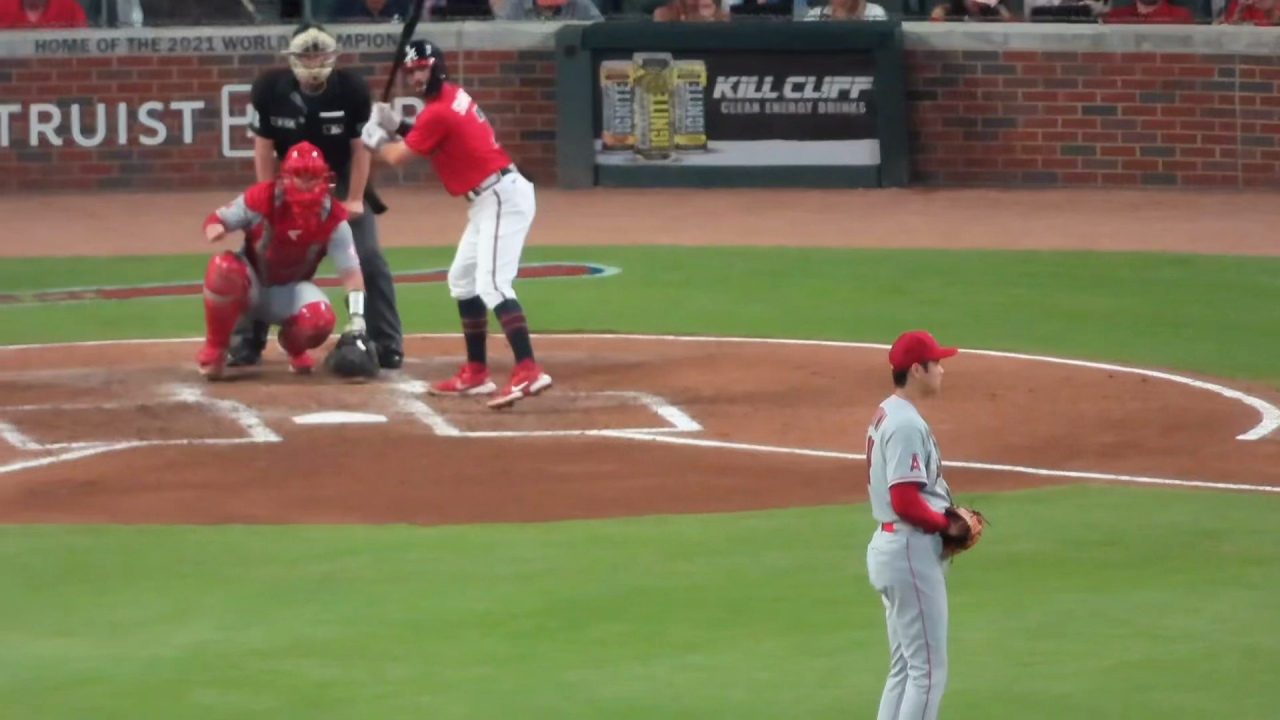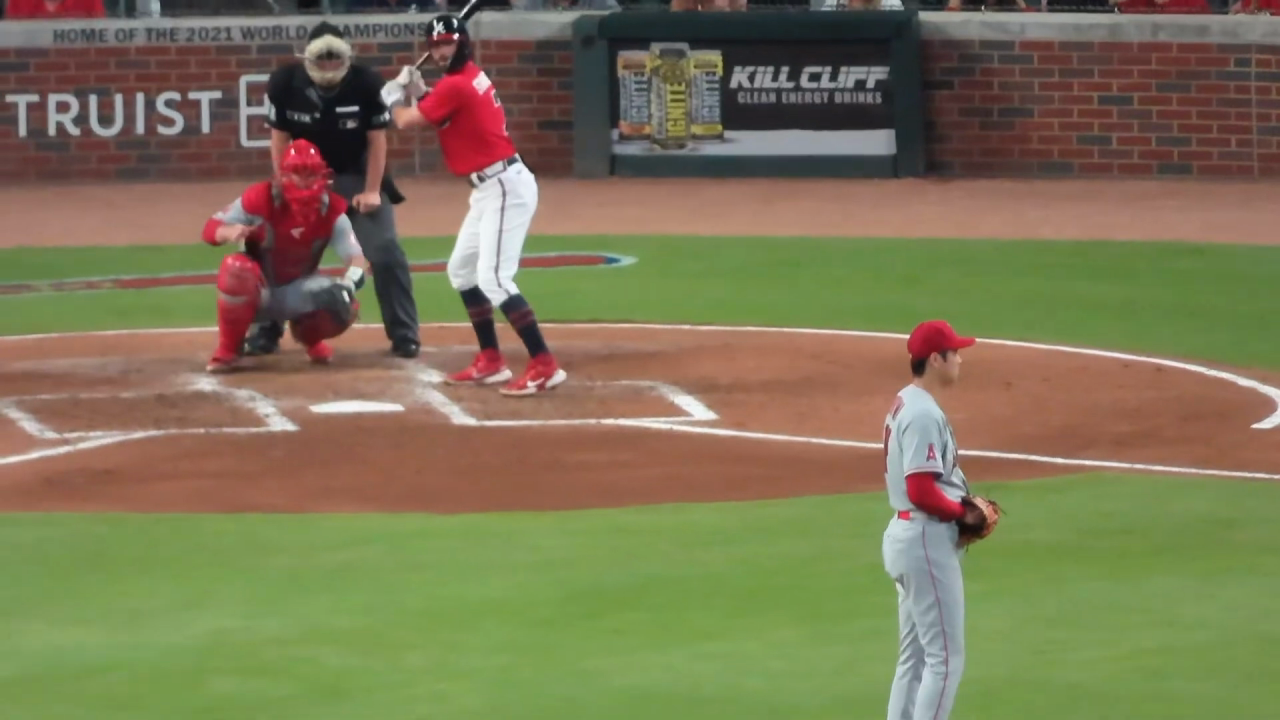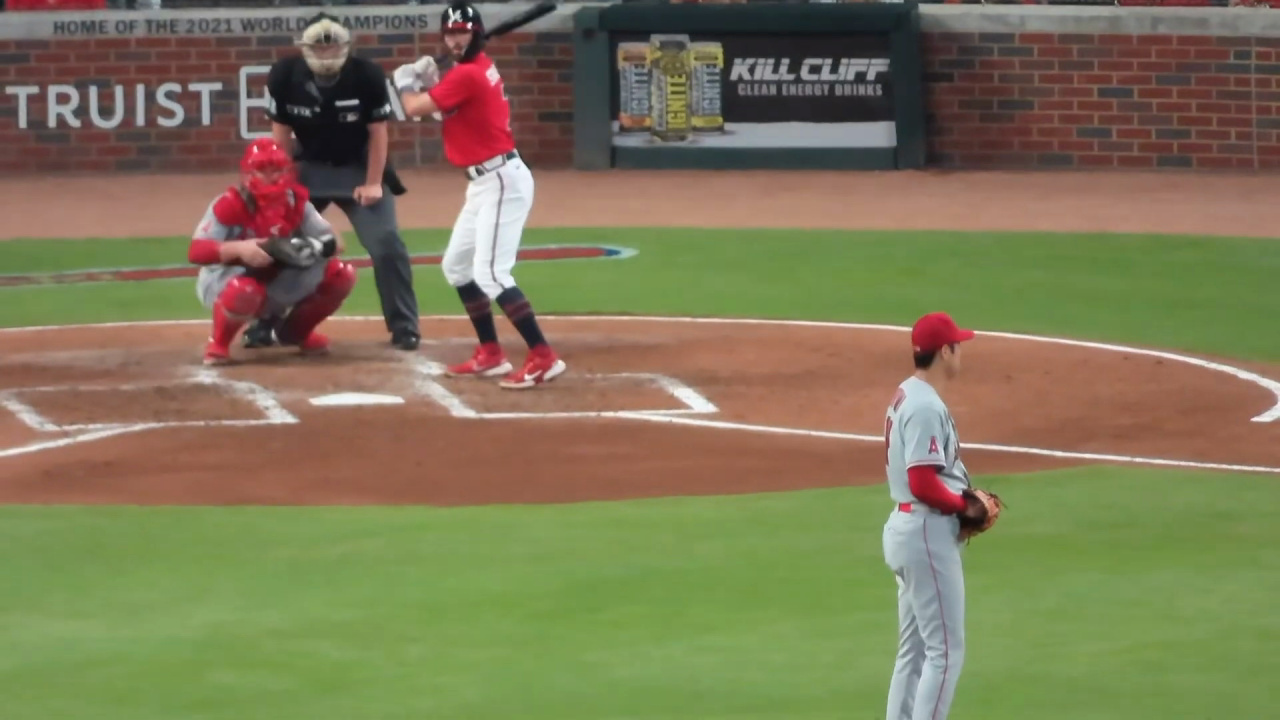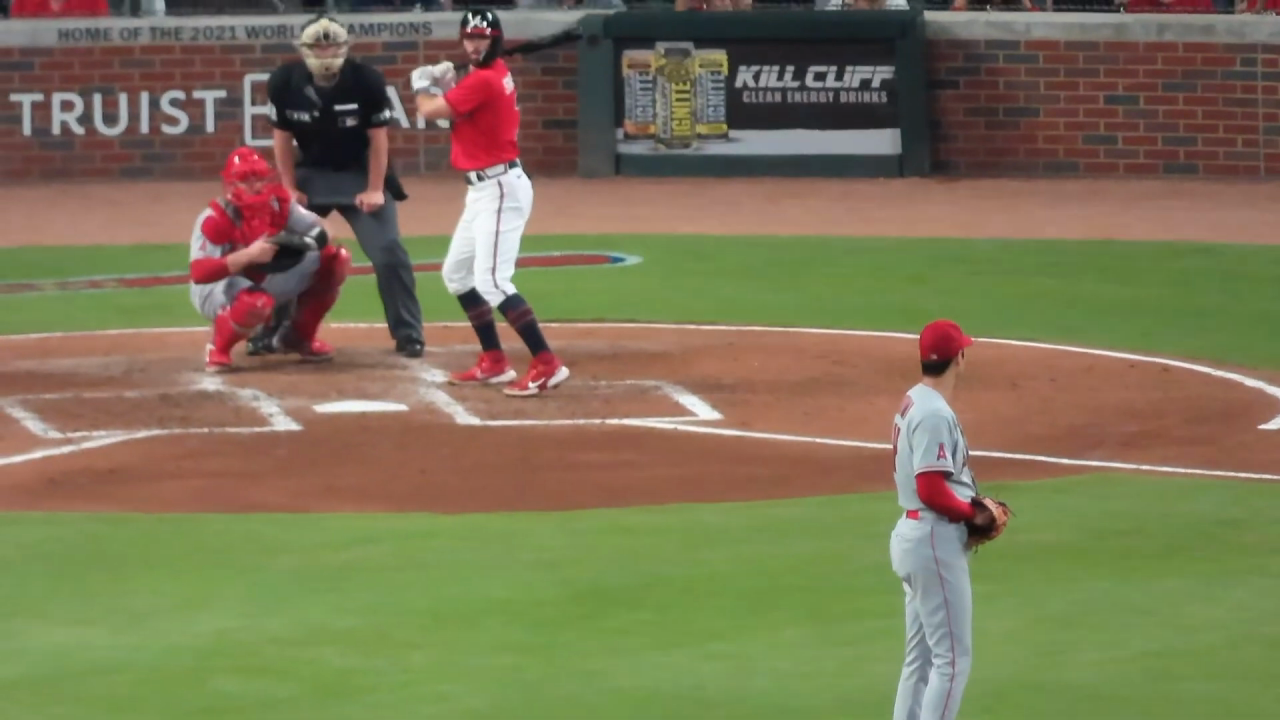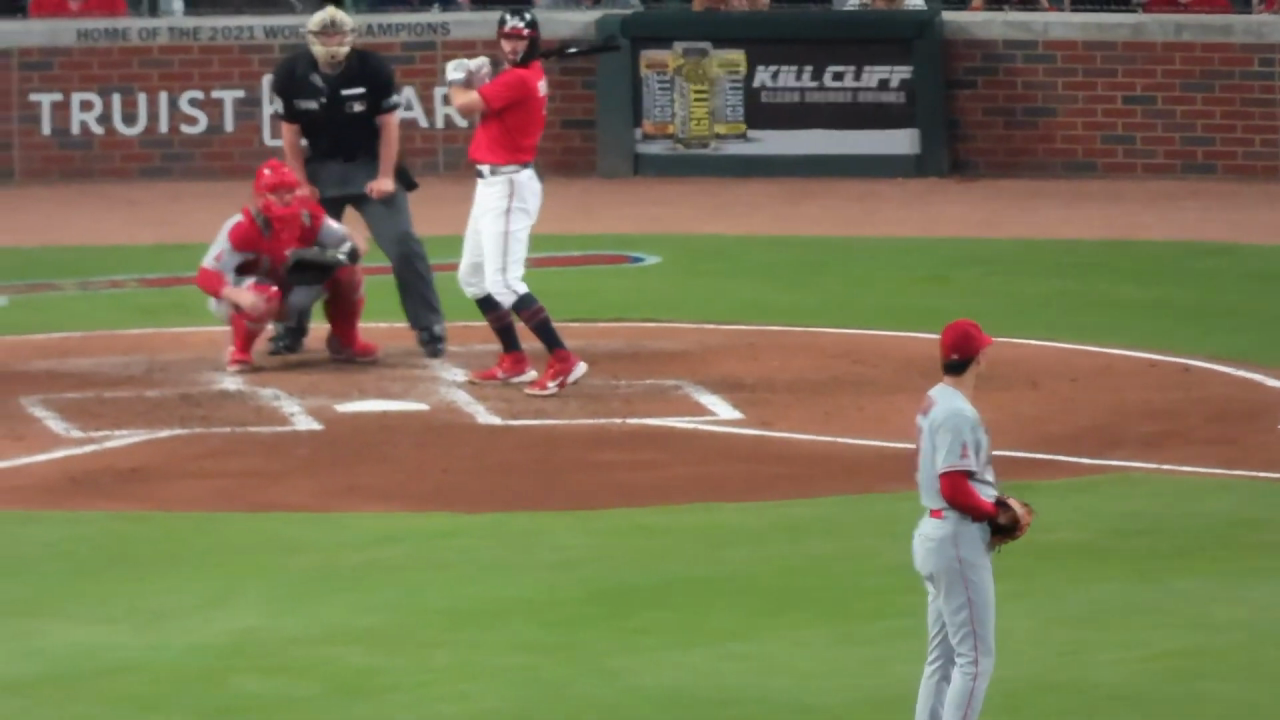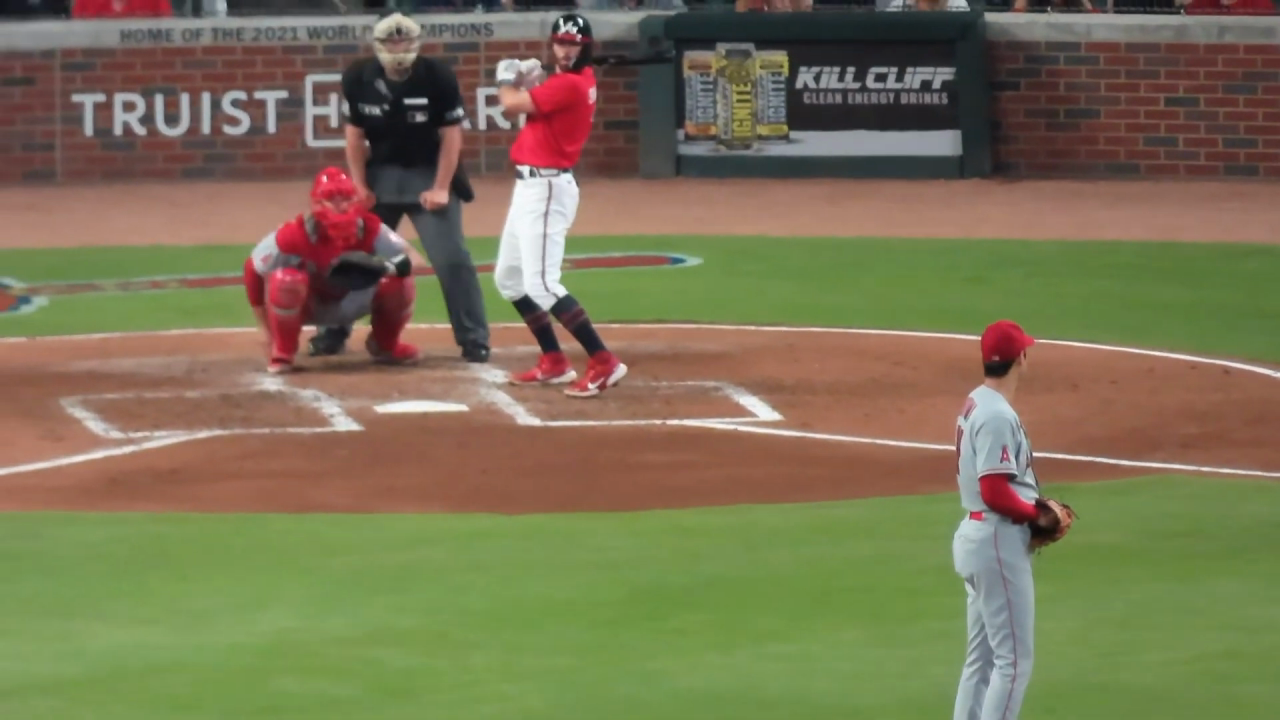
dt=0.3s
person 1, frame 1
left shoulder: (887, 414)
right shoulder: (907, 424)
right elbow: (906, 502)
left wrist: (943, 520)
right wrist: (948, 524)
left hip: (891, 546)
right hip: (910, 551)
left knee: (904, 667)
right knee: (927, 668)
person 1, frame 2
left shoulder: (905, 404)
right shoulder: (924, 414)
right elbow: (922, 491)
left wrist: (958, 509)
right wrist: (964, 512)
left hip: (908, 535)
right hip: (925, 541)
left knee: (915, 655)
right knee: (945, 655)
person 1, frame 3
left shoulder: (906, 395)
right shoulder: (927, 406)
right elbow: (923, 484)
left wrist: (959, 501)
right wrist: (965, 506)
left hip: (908, 526)
right hip: (927, 532)
left knee: (915, 649)
right knee: (945, 649)
person 1, frame 4
left shoulder: (913, 402)
right shoulder: (935, 412)
right elbow: (931, 490)
left wrist: (967, 510)
right wrist: (974, 513)
left hip: (915, 534)
right hip: (933, 540)
left knee: (922, 656)
right knee: (952, 657)
person 1, frame 5
left shoulder: (935, 401)
right shoulder: (958, 412)
right elbow: (955, 490)
left wrist: (992, 509)
right wrist: (999, 512)
left hip: (938, 533)
right hip: (957, 539)
left knee: (943, 656)
right knee: (975, 657)
person 1, frame 6
left shoulder: (976, 403)
right shoulder: (998, 415)
right elbow: (995, 492)
left wrist: (1033, 511)
right wrist: (1039, 515)
left hip: (978, 536)
right hip: (996, 542)
left knee: (982, 658)
right knee: (1013, 659)
person 2, frame 1
left shoulder: (436, 112)
right shoulder: (450, 94)
left elbow: (397, 157)
right elbow: (425, 137)
left wrist: (375, 138)
right wrist: (396, 125)
left hip: (502, 197)
right hip: (492, 196)
left knee: (491, 284)
right knee: (463, 279)
left ankle: (527, 370)
right ankle: (475, 372)
person 2, frame 2
left shoulder: (455, 84)
right shoulder: (468, 76)
left elbow: (406, 121)
right elbow: (441, 113)
left wrist: (394, 97)
right wrist: (419, 92)
left hip: (504, 187)
right hip: (491, 187)
left knee: (494, 279)
right knee: (461, 269)
left ankle: (544, 365)
right ankle: (491, 361)
person 2, frame 3
left shoulder: (468, 74)
right shoulder: (476, 68)
left elbow: (415, 108)
right elbow: (448, 103)
left wrist: (404, 83)
right wrist: (431, 82)
left hip: (501, 181)
right hip: (486, 182)
left knee: (490, 274)
right knee: (456, 265)
left ankle: (543, 357)
right ankle: (490, 355)
person 2, frame 4
left shoulder: (484, 79)
right shoulder: (490, 74)
left elbow: (430, 111)
right elbow: (460, 112)
left wrist: (421, 85)
right wrist: (447, 86)
left hip: (500, 187)
right hip: (484, 187)
left knee: (491, 281)
right knee: (456, 272)
left ankle: (547, 363)
right ankle: (494, 361)
person 2, frame 5
left shoulder: (519, 79)
right shoulder: (523, 75)
left elbow: (463, 104)
right elbow: (487, 104)
left wrist: (455, 78)
right wrist: (480, 81)
left hip: (508, 186)
right hip: (494, 185)
left knee: (502, 282)
right knee: (472, 277)
left ankle: (563, 360)
right ankle: (515, 361)
person 2, frame 6
left shoulder: (570, 83)
right shoulder: (570, 80)
left elbow: (511, 104)
right elbow: (537, 107)
left wrist: (506, 77)
right wrist: (530, 82)
left hip: (546, 189)
right hip: (531, 186)
left knee: (541, 284)
right knee: (509, 279)
left ankle: (604, 362)
right ankle: (554, 361)
person 3, frame 1
left shoulder: (353, 89)
right shoulder: (269, 88)
left elbow: (361, 148)
right elbow: (263, 147)
left wrist: (355, 199)
left hip: (341, 185)
left knee: (369, 262)
left ankle: (388, 345)
right ankle: (246, 343)
person 3, frame 2
left shoulder: (368, 83)
right shoulder: (284, 82)
left elbow: (376, 140)
right elbow: (280, 139)
left wrist: (372, 191)
left hip: (357, 176)
left knee: (386, 253)
left ankle: (405, 334)
right ankle: (265, 331)
person 3, frame 3
left shoulder: (368, 75)
right shoulder: (284, 75)
left elbow: (378, 132)
right elbow: (281, 132)
left wrist: (374, 183)
left hip: (358, 168)
right hip: (308, 168)
left knee: (387, 245)
left ankle: (405, 326)
right ankle: (264, 323)
person 3, frame 4
left shoulder: (367, 80)
right shoulder: (284, 81)
left elbow: (378, 138)
right elbow: (282, 138)
left wrist: (375, 189)
right wrist: (291, 189)
left hip: (359, 174)
right hip: (310, 175)
left knee: (388, 252)
left ankle: (409, 333)
right ankle: (270, 330)
person 3, frame 5
left shoulder: (373, 68)
right shoulder: (290, 73)
left elbow: (388, 124)
right elbow: (290, 131)
left wrist: (386, 177)
right wrist: (302, 183)
left hip: (370, 166)
right hip: (321, 168)
left knee: (403, 244)
left ankle: (430, 327)
right ankle: (290, 330)
person 3, frame 6
left shoulder: (438, 77)
right shoulder: (357, 77)
left elbow: (451, 136)
right elbow: (355, 134)
left wrist: (440, 188)
right wrist: (359, 185)
left hip: (429, 175)
right hip: (380, 173)
left knee: (451, 257)
left ankle: (474, 337)
right ankle: (334, 332)
person 4, frame 1
left shoulder: (333, 218)
right shoulder: (261, 198)
left elbow: (350, 271)
right elbow: (216, 219)
left wrist: (357, 320)
right wrist: (214, 230)
left hip: (290, 290)
right hip: (252, 286)
left knee: (321, 320)
right knee: (223, 266)
left ankle: (294, 347)
right ankle: (215, 348)
person 4, frame 2
left shoulder: (331, 210)
right shoulder: (260, 198)
left elbow: (358, 261)
right elbow: (210, 229)
left wrist: (347, 286)
right wrist: (230, 232)
left hip: (296, 290)
right hip: (254, 288)
left knee: (343, 307)
right knee: (236, 267)
left ankle: (308, 335)
right ankle: (229, 350)
person 4, frame 3
left shoulder: (295, 200)
right shoulder: (229, 205)
left elbow: (334, 241)
right elbow: (195, 252)
right wrist: (238, 248)
left hip: (275, 283)
right hip: (224, 287)
left knee: (344, 276)
right knee: (246, 291)
left ankle: (295, 331)
right ankle: (219, 343)
person 4, frame 4
left shoulder: (279, 203)
right shoulder: (215, 219)
left elbow: (323, 232)
right elbow: (198, 273)
left wrist: (305, 243)
right wrist: (248, 255)
left hip: (267, 280)
left knee: (337, 259)
right knee: (257, 302)
left ankle: (300, 337)
right ankle: (218, 348)
person 4, frame 5
left shoulder: (310, 217)
right shoulder: (242, 228)
left elbow: (357, 245)
right elbow: (205, 277)
right wrist: (240, 296)
left hip: (289, 293)
right hip: (241, 297)
left knee: (346, 270)
right knee: (265, 295)
left ankle: (345, 343)
right ankle: (239, 349)
person 4, frame 6
left shoulder: (370, 228)
right shoulder: (295, 235)
right elbow: (253, 270)
right wrist: (265, 327)
left hip: (349, 303)
right hip: (305, 304)
left knee: (399, 283)
right knee: (287, 280)
left ankle: (384, 345)
right ankle: (283, 350)
